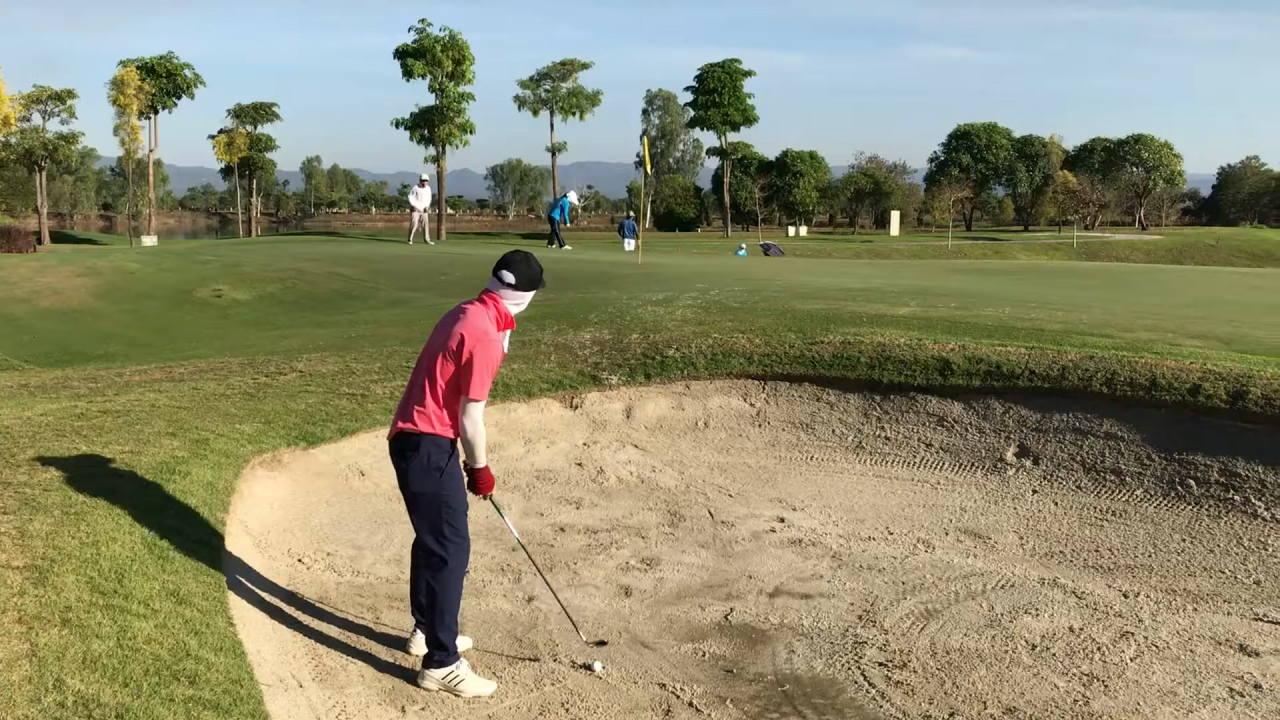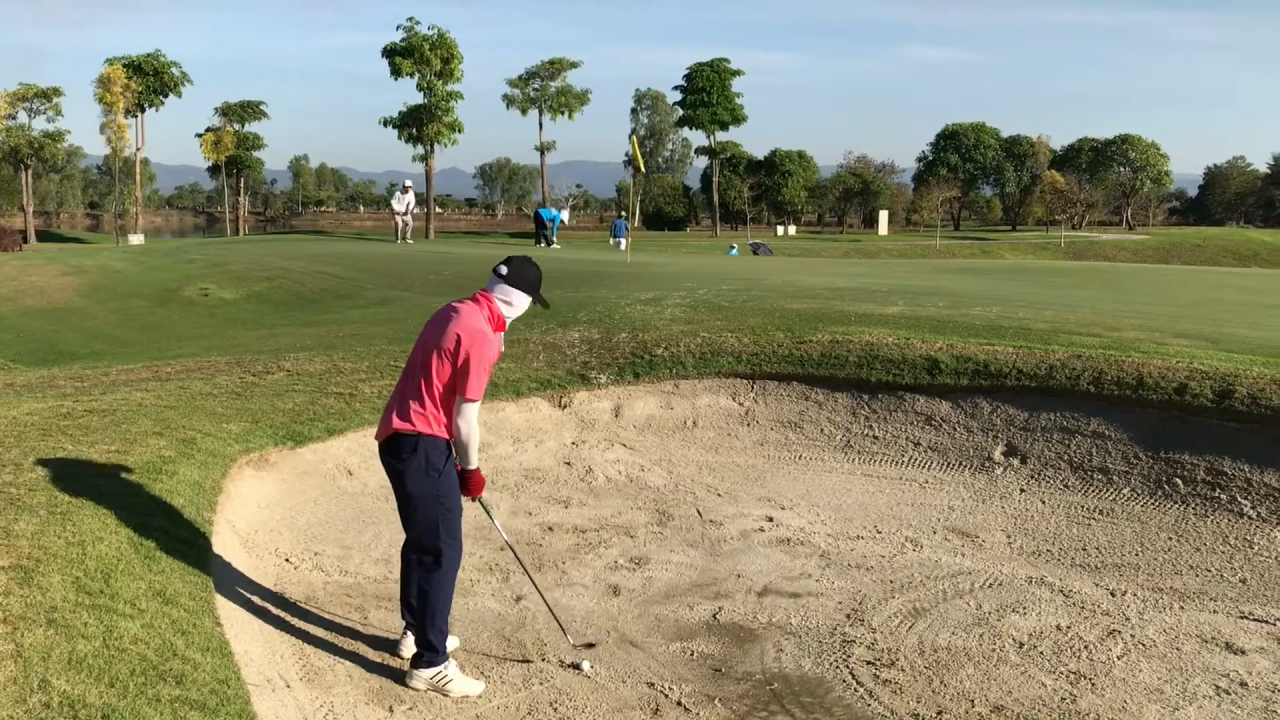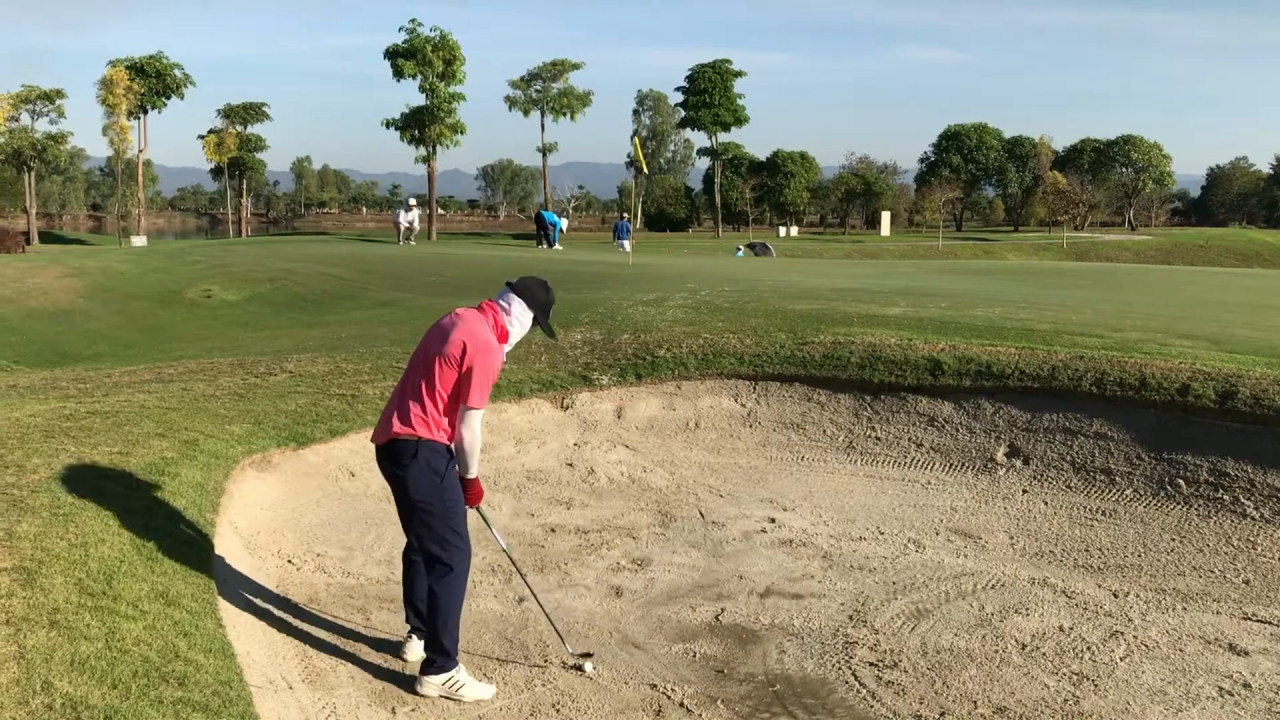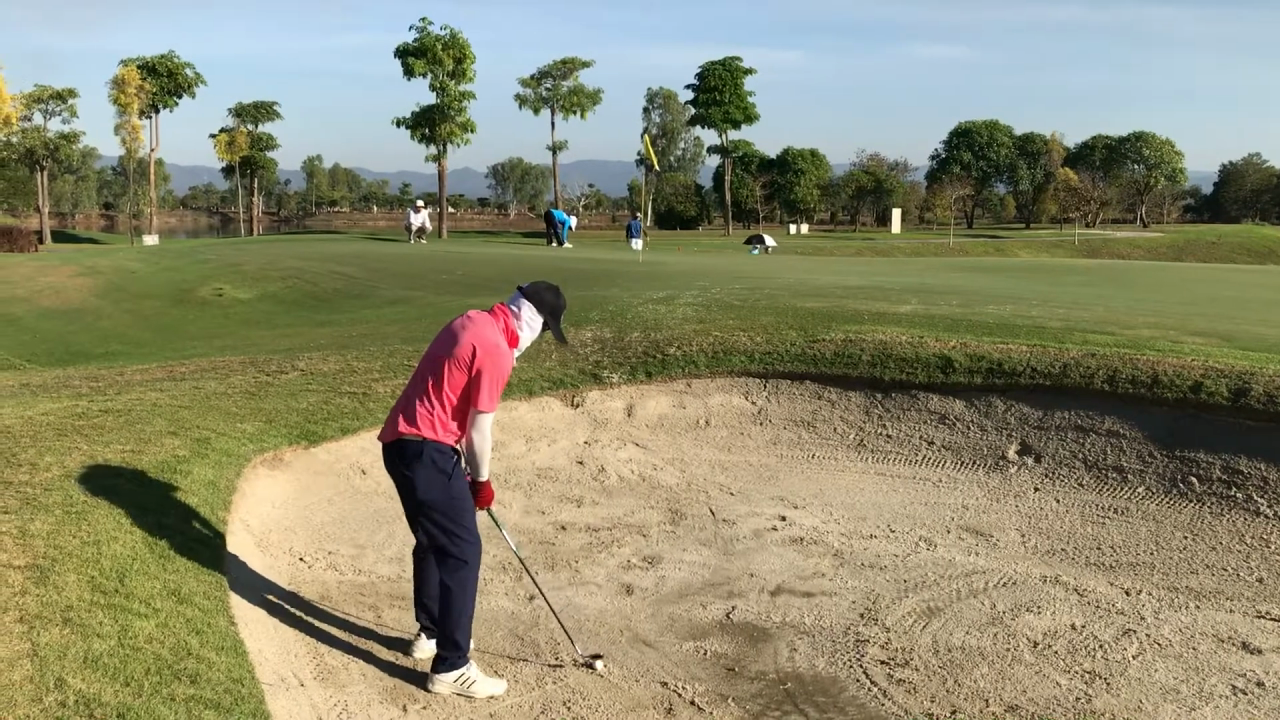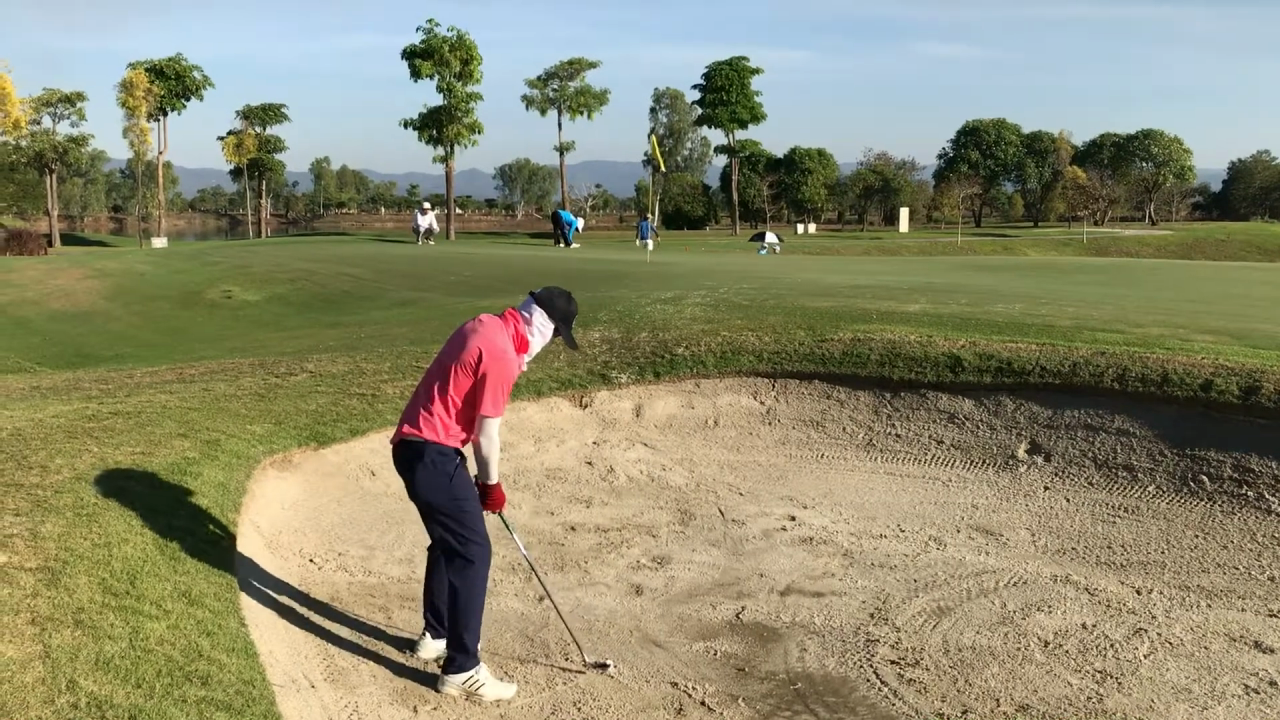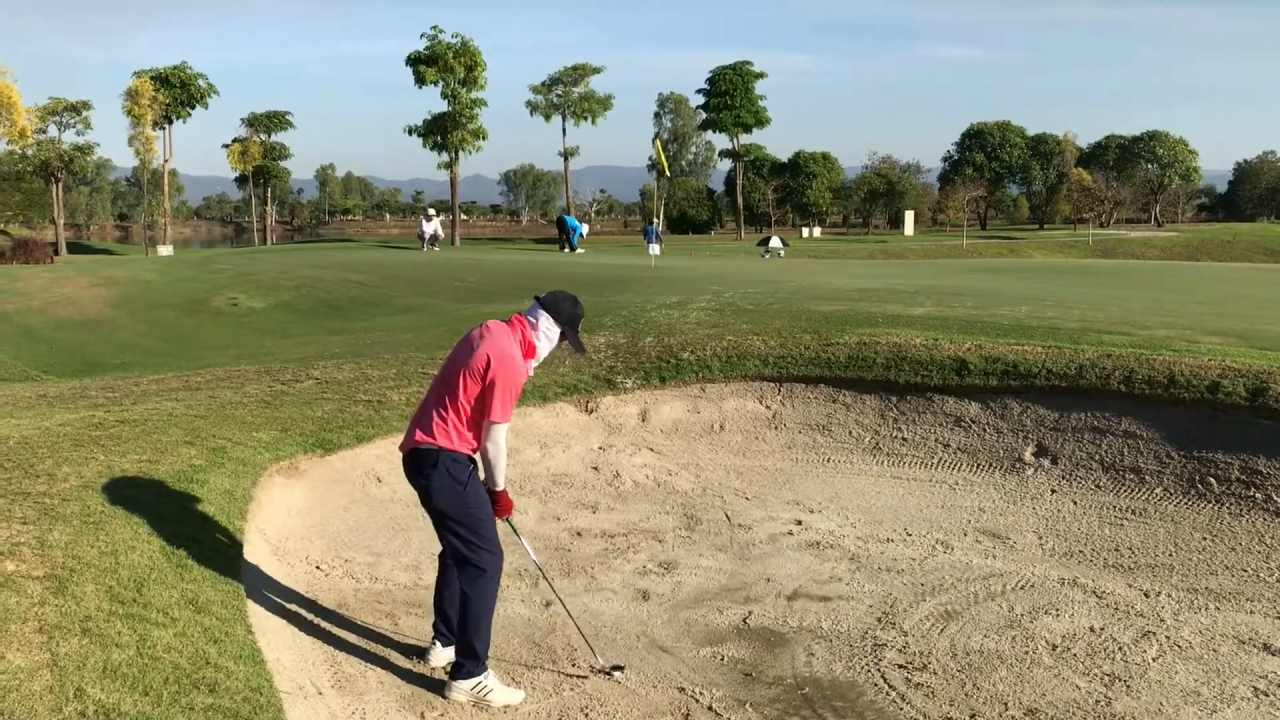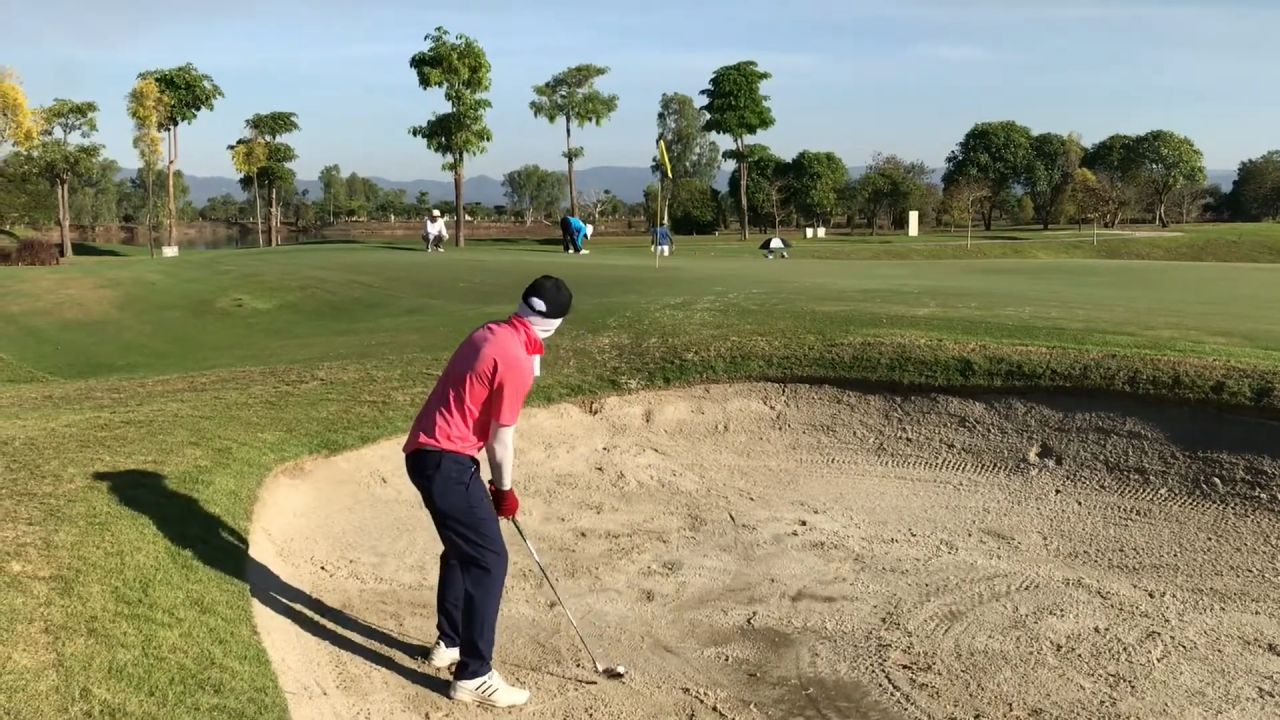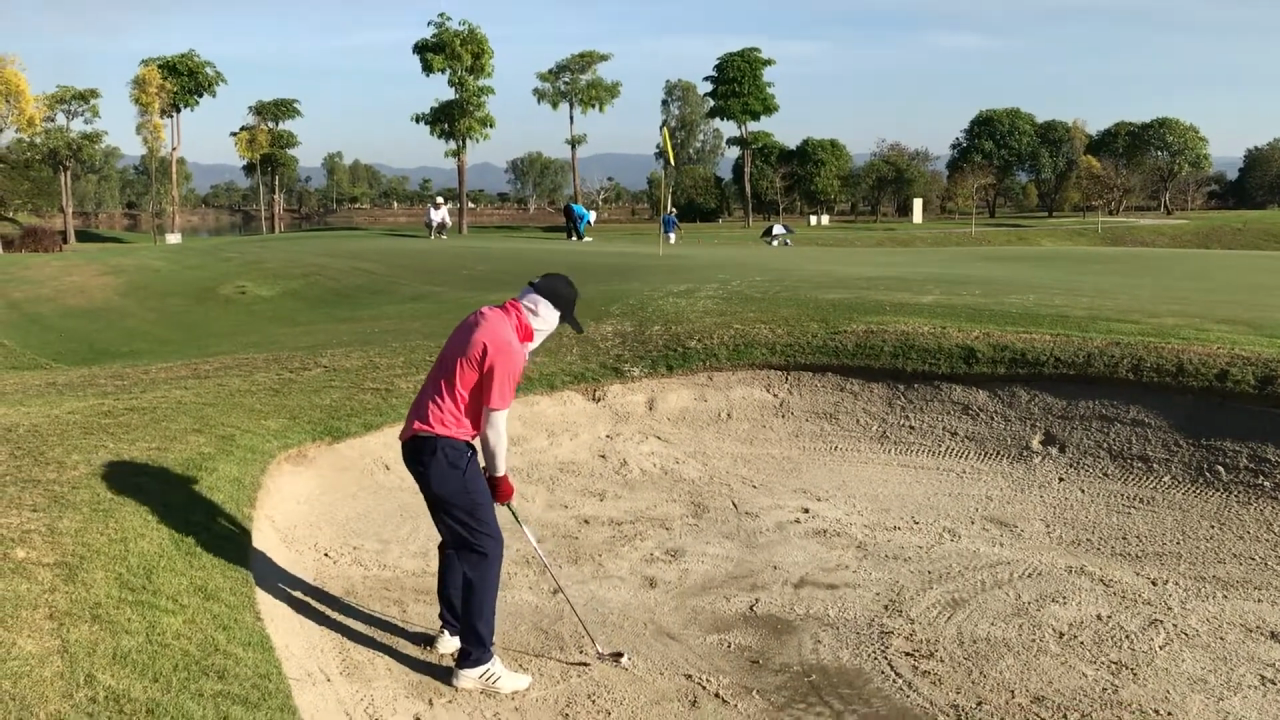
dt=0.5s
person 1, frame 1
left shoulder: (464, 314)
right shoulder: (485, 337)
right elbow: (470, 417)
left wrist: (473, 464)
right wrist: (480, 469)
left hip: (411, 438)
right hip: (429, 446)
left knee: (432, 540)
right knee: (450, 551)
left ankle: (426, 630)
right ankle: (441, 664)
person 1, frame 2
left shoulder: (453, 312)
right shoulder: (481, 337)
right elbow: (464, 418)
left wrist: (460, 462)
right wrist: (471, 469)
left hip: (397, 437)
right hip: (422, 445)
left knee: (421, 542)
right knee: (442, 553)
left ankle: (417, 632)
right ankle: (429, 664)
person 1, frame 3
left shoulder: (458, 319)
right shoulder: (486, 346)
right elbow: (467, 426)
left wrist: (460, 473)
right wrist: (470, 479)
left hip: (393, 443)
right hip: (422, 451)
left knee: (422, 544)
right knee: (451, 557)
left ankle: (420, 635)
right ankle: (439, 670)
person 1, frame 4
left shoulder: (471, 321)
right shoulder: (496, 351)
right elbow: (478, 429)
left wrist: (468, 472)
right wrist: (481, 481)
left hip: (400, 442)
right hip: (428, 452)
left knee: (433, 542)
right knee: (463, 552)
left ankle: (430, 634)
right ankle: (451, 668)
person 1, frame 5
left shoulder: (483, 325)
right shoulder: (502, 356)
right elbow: (486, 433)
right wrist: (491, 485)
left hip: (411, 445)
right hip: (434, 455)
left knee: (447, 543)
right knee: (473, 553)
left ankle: (436, 635)
right ankle: (461, 669)
person 1, frame 6
left shoulder: (491, 330)
right shoulder: (510, 361)
right elbow: (492, 439)
left wrist: (490, 486)
right wrist: (498, 491)
left hip: (422, 451)
right hip: (444, 460)
left knee: (460, 551)
right knee: (484, 560)
left ankle: (445, 642)
right ankle: (468, 676)
person 1, frame 7
left shoulder: (489, 332)
right shoulder: (517, 364)
right elbow: (500, 439)
left wrist: (495, 486)
right wrist: (505, 490)
left hip: (424, 452)
right hip: (448, 462)
left knee: (460, 550)
right knee: (489, 560)
left ankle: (449, 642)
right ankle: (473, 676)
person 1, frame 8
left shoulder: (487, 317)
right shoulder: (508, 346)
right elbow: (493, 425)
right wrist: (499, 477)
left hip: (421, 439)
right hip: (443, 448)
left knee: (459, 539)
right knee: (485, 547)
left ankle: (452, 630)
right ankle: (475, 664)
